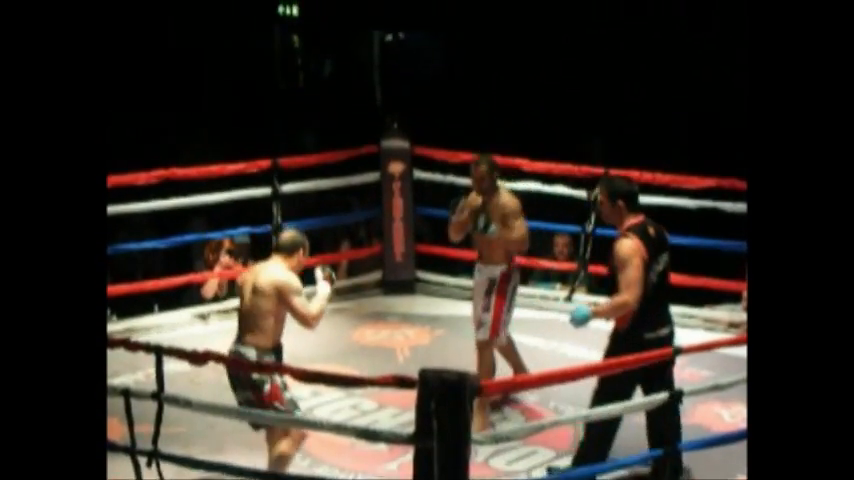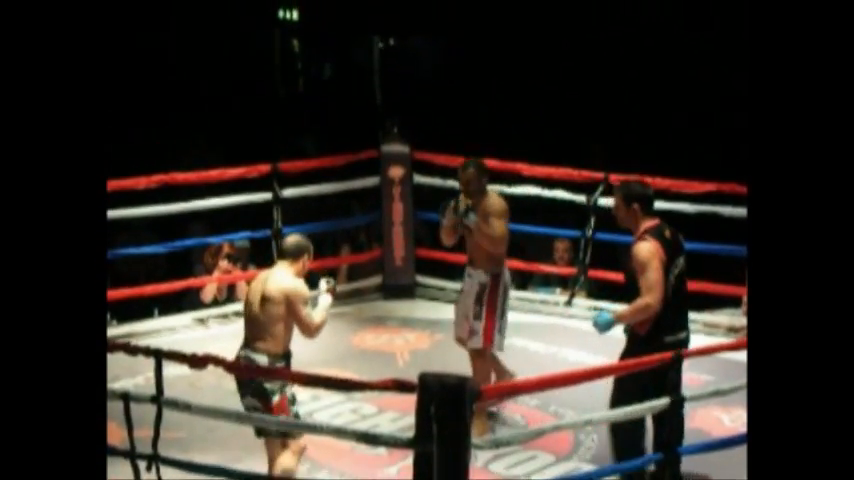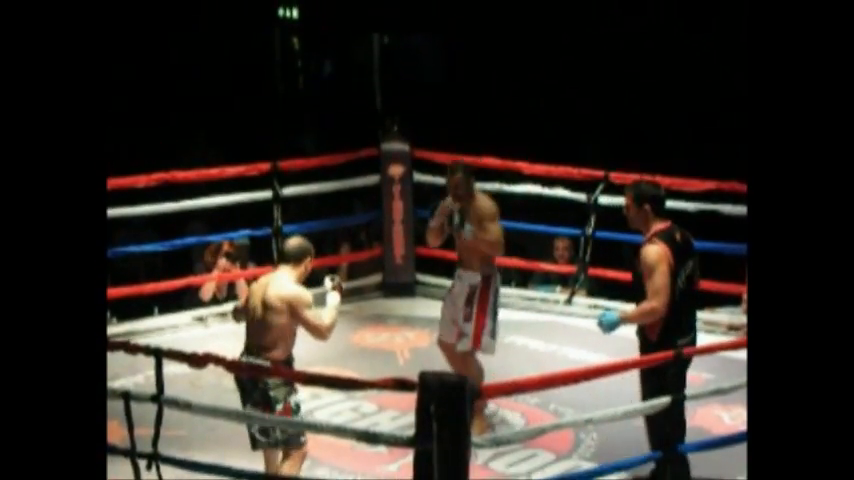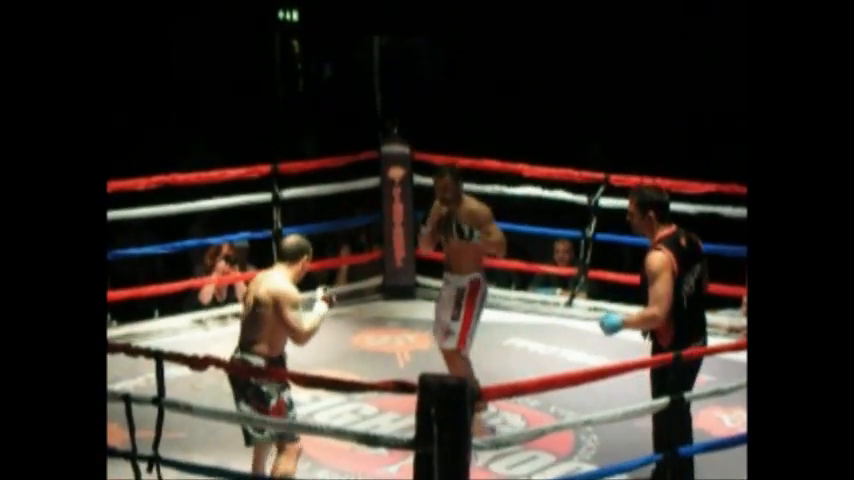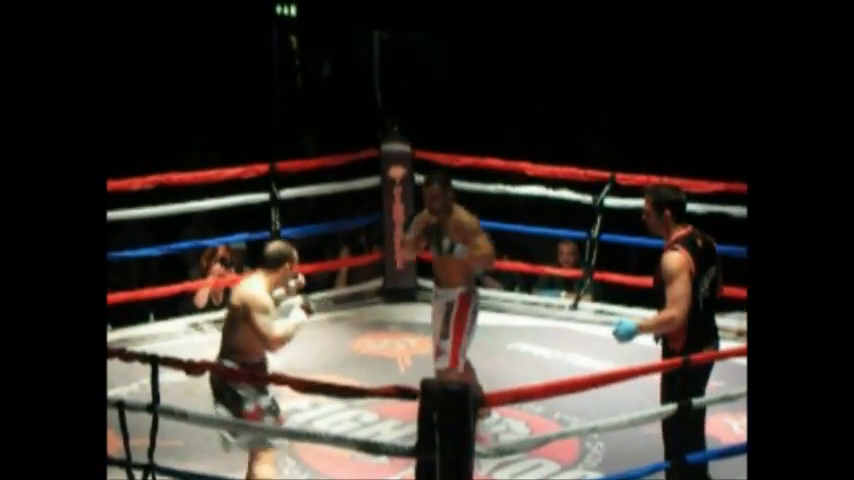
dt=0.2s
person 1, frame 1
left shoulder: (627, 244)
right shoulder: (657, 231)
left elbow: (627, 301)
left wrist: (589, 312)
left hip: (633, 337)
right hip: (661, 331)
left knee: (606, 403)
right knee: (662, 404)
person 1, frame 2
left shoulder: (644, 246)
right shoulder: (671, 235)
left elbow: (650, 303)
left wrist: (613, 318)
left hip: (650, 341)
right hip: (677, 335)
left knee: (625, 408)
right knee: (668, 409)
person 1, frame 3
left shoulder: (653, 249)
right shoulder: (682, 237)
left elbow: (656, 307)
left wrist: (619, 318)
left hip: (661, 344)
right hip: (684, 337)
left knee: (659, 416)
right knee: (671, 410)
person 1, frame 4
left shoulder: (658, 256)
right shoulder: (691, 241)
left elbow: (657, 314)
left wrist: (620, 322)
left hip: (673, 348)
right hip: (695, 340)
left knee: (670, 418)
right knee: (675, 413)
person 1, frame 5
left shoulder: (675, 257)
right shoulder: (704, 242)
left elbow: (675, 316)
left wrist: (636, 328)
left hip: (685, 353)
right hip: (706, 344)
left knee: (679, 425)
right knee: (690, 419)
person 2, frame 1
left shoulder: (508, 203)
right shoulder: (472, 199)
left elbow: (522, 242)
right elbow: (454, 236)
left wrist: (492, 230)
right wrist: (459, 215)
left hip: (501, 275)
right hip: (483, 270)
left knee: (484, 340)
right knee: (496, 333)
left ankle: (481, 410)
right ankle: (521, 373)
person 2, frame 2
left shoulder: (495, 205)
right shoulder: (464, 200)
left elbow: (499, 244)
right elbow: (448, 240)
left wrist: (470, 218)
right wrist: (448, 218)
left hip: (491, 279)
right hip: (472, 275)
left knee: (478, 348)
right knee: (465, 337)
left ankle: (480, 416)
right ankle: (503, 375)
person 2, frame 3
left shoulder: (485, 207)
right shoulder: (452, 204)
left elbow: (497, 247)
right elbow: (433, 241)
left wrist: (466, 229)
right wrist: (437, 219)
left hip: (481, 281)
right hip: (461, 277)
left knee: (466, 350)
right knee: (446, 342)
left ankle: (479, 415)
person 2, frame 4
left shoulder: (477, 210)
right shoulder: (439, 208)
left elbow: (501, 247)
right elbow: (426, 248)
left wrist: (471, 235)
right wrist: (429, 224)
left hip: (470, 284)
right hip: (450, 281)
left knee: (453, 350)
right knee: (448, 348)
left ankle: (471, 418)
right ankle: (475, 399)
person 2, frame 5
left shoulder: (465, 222)
right shoulder: (428, 218)
left elbow: (488, 259)
right elbow: (408, 253)
left wrist: (456, 250)
right wrist: (413, 231)
left hip: (460, 297)
right hip: (442, 293)
left knee: (446, 370)
right knee: (455, 358)
right ankle: (479, 402)
person 3, frame 1
left shoulder: (255, 272)
right shoulder: (284, 279)
right elbow: (310, 319)
right wrist: (324, 286)
left hip: (242, 355)
right hip: (257, 361)
left knee: (277, 422)
right knee: (295, 432)
left ankle: (271, 474)
person 3, frame 2
left shoulder: (261, 278)
right shoulder: (293, 286)
right elbow: (312, 329)
right wrist: (326, 297)
left hip: (249, 361)
right hip: (266, 368)
left knee: (275, 429)
right knee: (295, 444)
person 3, frame 3
left shoulder: (260, 284)
right shoulder: (294, 293)
left elbow: (238, 314)
right elbow: (323, 331)
right wrist: (333, 295)
right hip: (270, 374)
left knee: (273, 434)
right knee: (296, 449)
left ankle: (272, 475)
person 3, frame 4
left shoulder: (261, 279)
right shoulder: (285, 290)
right elbow: (301, 335)
right wrist: (322, 306)
left hip: (244, 363)
right hip: (261, 370)
left knee: (267, 430)
right knee: (290, 446)
person 3, frame 5
left shoulder: (251, 284)
right shoulder: (256, 295)
right elbow: (273, 341)
left wrist: (285, 291)
right wrist: (299, 315)
left hip: (241, 372)
left knee: (274, 421)
right knee: (266, 453)
